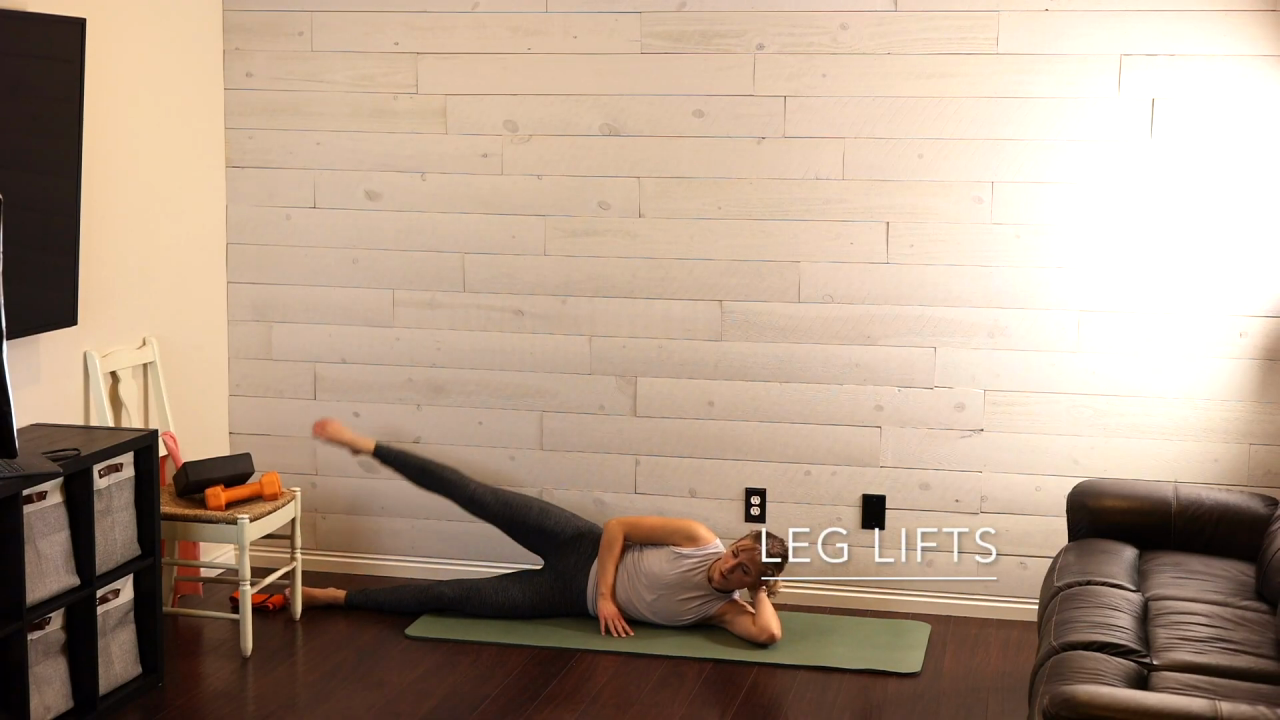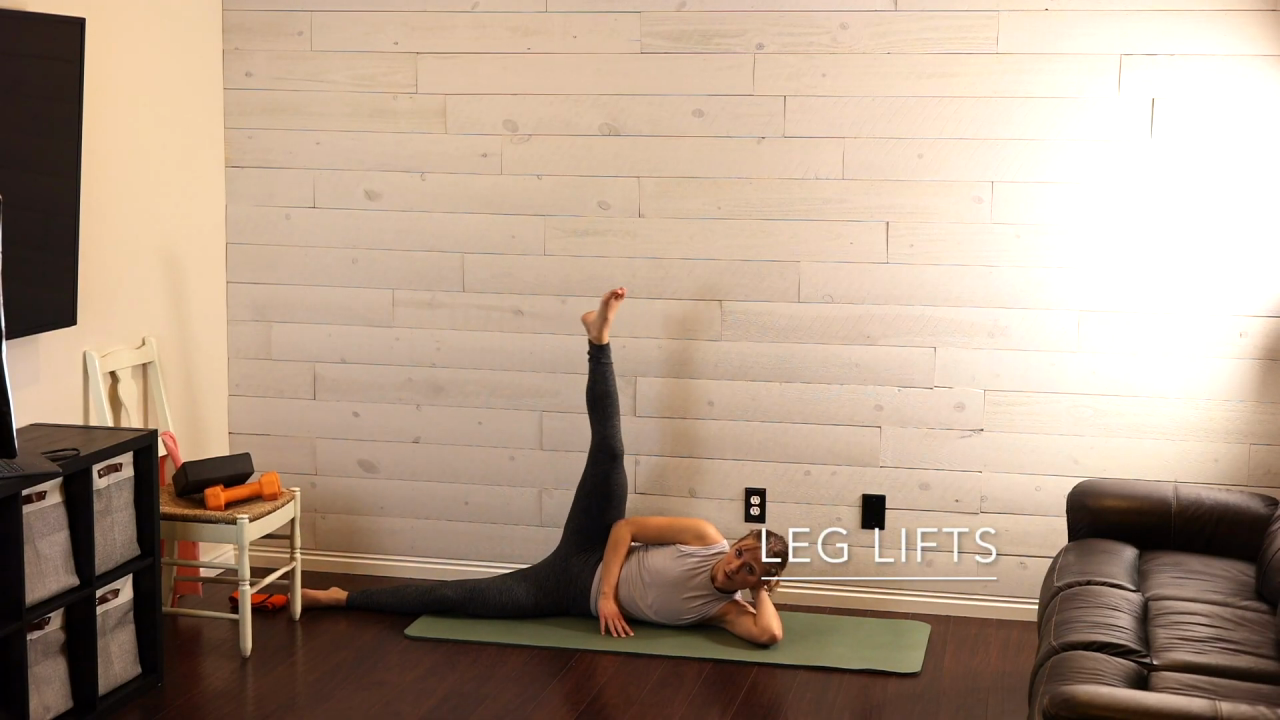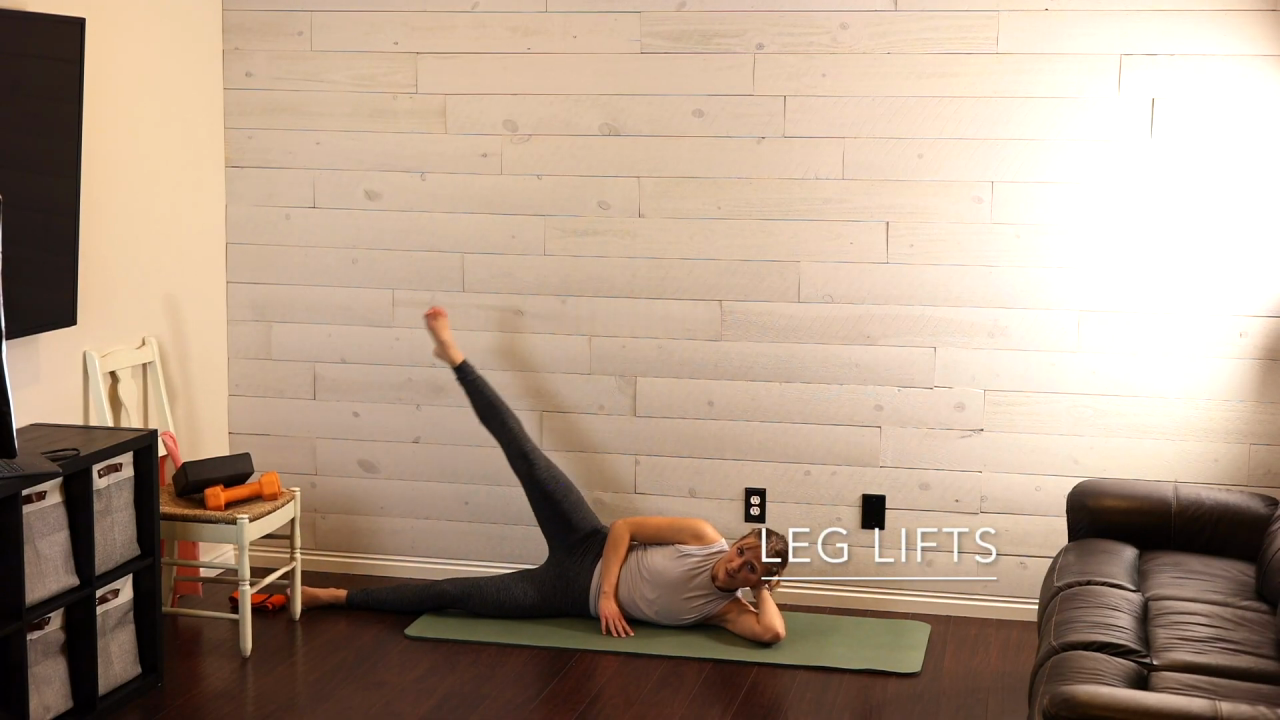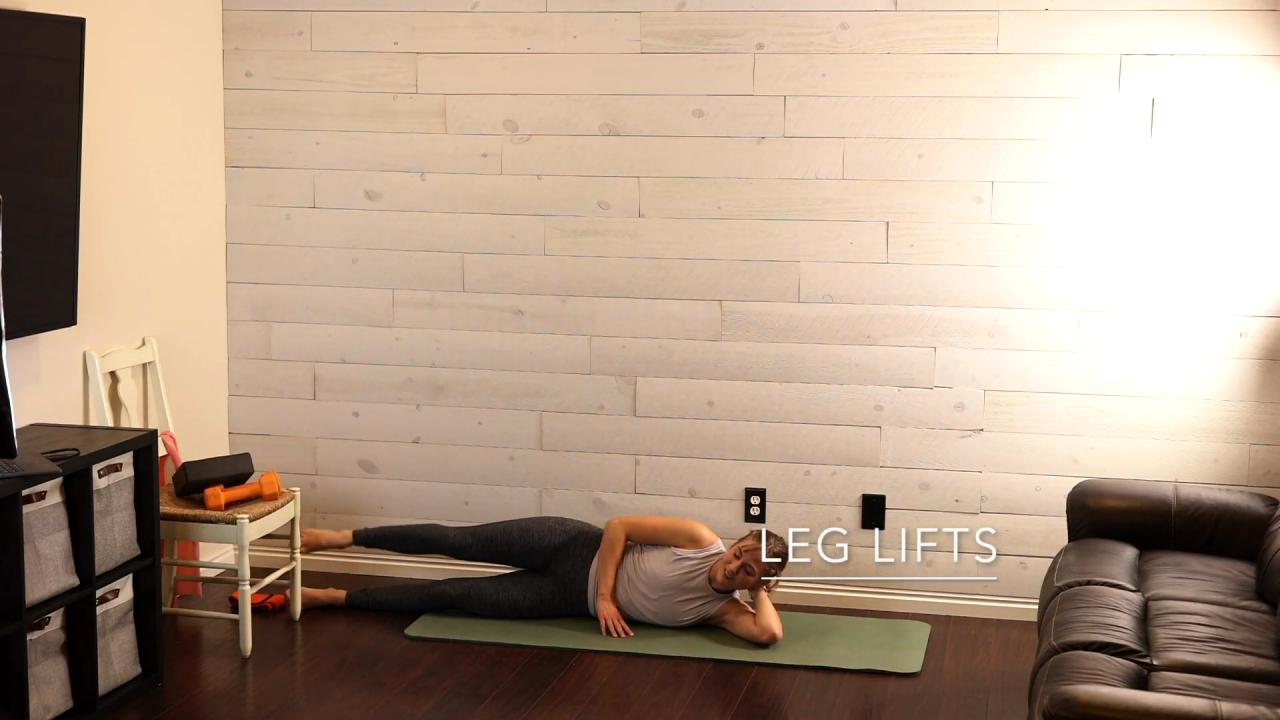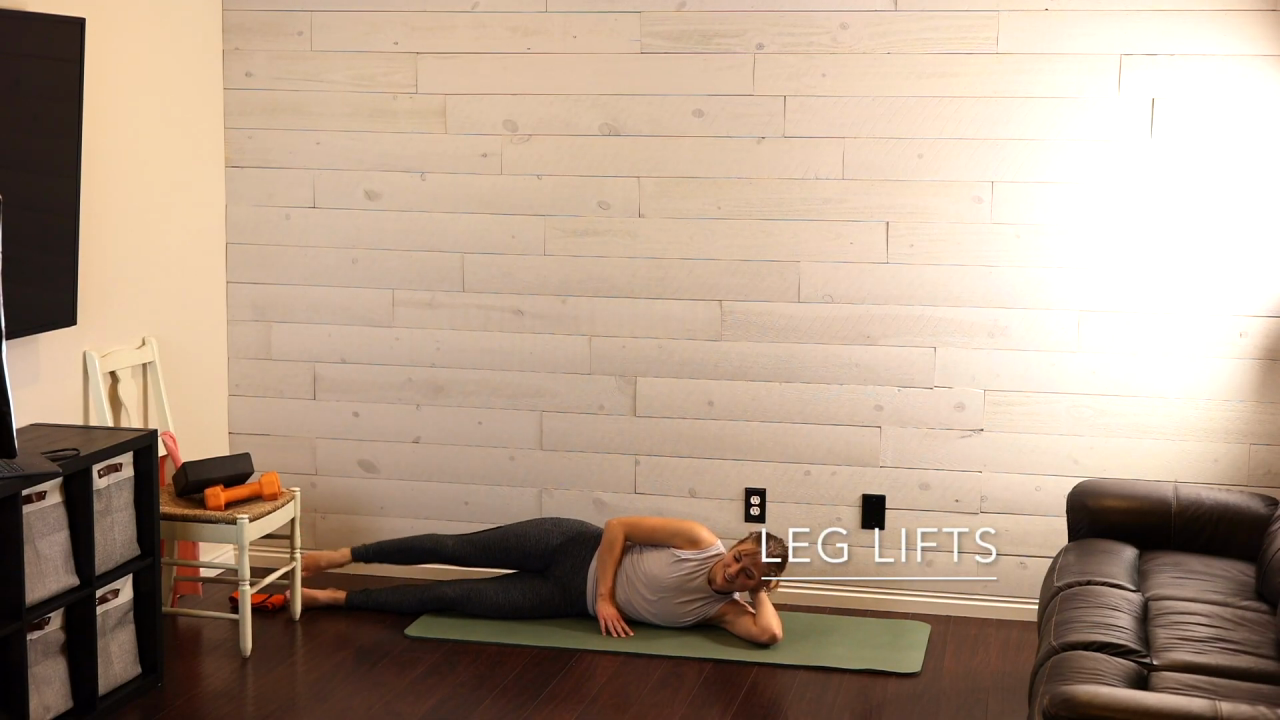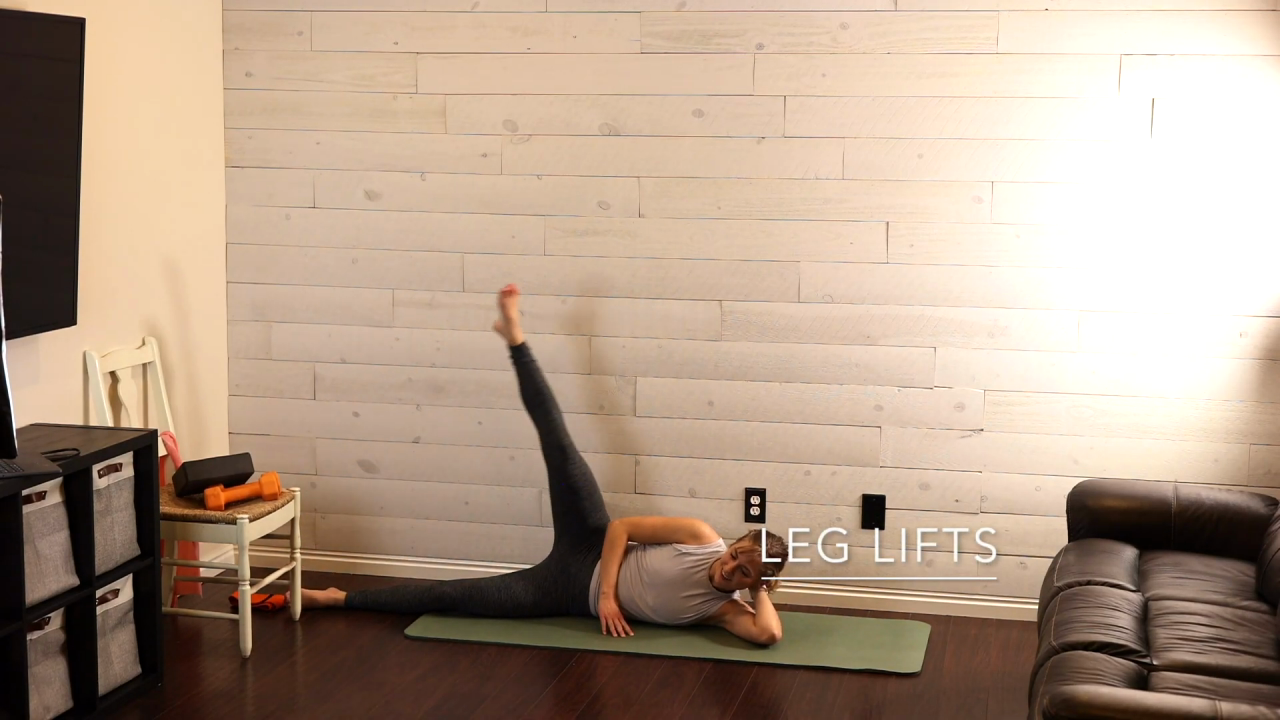
dt=0.5s
person 1, frame 1
left shoulder: (722, 607)
right shoulder: (699, 538)
left elbow: (769, 633)
right elbow: (616, 527)
left wrist: (760, 589)
right wrist: (605, 593)
left hip: (572, 598)
right hip: (579, 547)
left knee: (450, 598)
right knee: (477, 498)
left ankle: (335, 596)
right ankle: (366, 447)
person 1, frame 2
left shoulder: (725, 609)
right shoulder: (706, 538)
left elbow: (769, 635)
right elbow: (625, 527)
left wrist: (761, 591)
right wrist: (608, 593)
left hip: (578, 598)
right hip: (587, 557)
left knee: (455, 597)
right knee: (608, 448)
left ankle: (340, 599)
person 1, frame 3
left shoulder: (727, 609)
right shoulder: (704, 537)
left elbow: (772, 631)
right elbow: (623, 527)
left wrist: (763, 589)
right wrist: (608, 592)
left hip: (574, 598)
right hip: (588, 552)
left knee: (454, 594)
right knee: (519, 447)
left ankle: (336, 596)
right ankle: (456, 358)
person 1, frame 4
left shoulder: (724, 609)
right shoulder: (700, 539)
left elbow: (769, 633)
right elbow: (618, 525)
left wrist: (761, 589)
right wrist: (607, 593)
left hip: (574, 599)
right hip: (576, 550)
left knee: (451, 593)
right knee: (457, 541)
left ankle: (336, 596)
right ankle: (343, 537)
person 1, frame 5
left shoulder: (724, 609)
right shoulder: (700, 540)
left elbow: (770, 633)
right elbow: (617, 525)
left wrist: (760, 588)
right wrist: (605, 593)
left hip: (572, 598)
right hip: (574, 548)
left knee: (450, 596)
right knee: (455, 549)
left ankle: (335, 598)
right ankle: (342, 556)
person 1, frame 6
left shoulder: (723, 608)
right shoulder: (702, 537)
left elbow: (768, 634)
right elbow: (620, 527)
left wrist: (760, 589)
right wrist: (608, 593)
left hip: (577, 598)
right hip: (589, 554)
left knee: (452, 596)
right knee: (558, 442)
left ankle: (338, 600)
right ankle: (514, 336)
